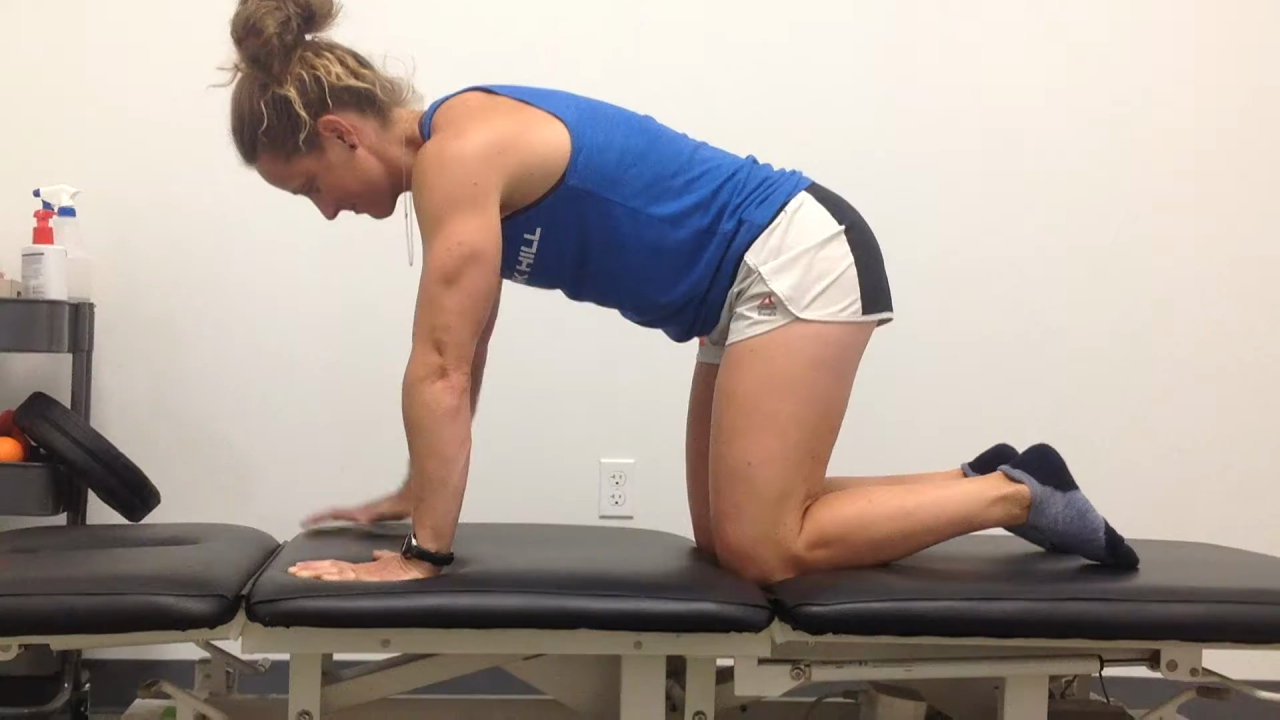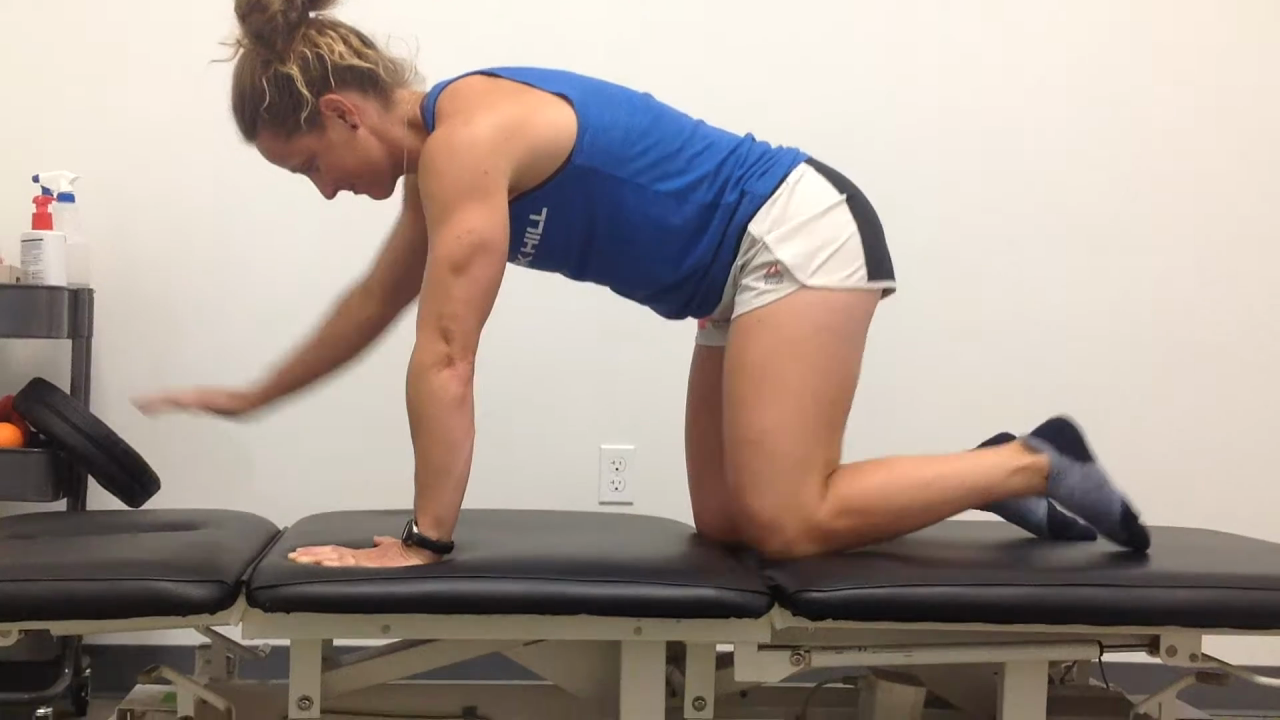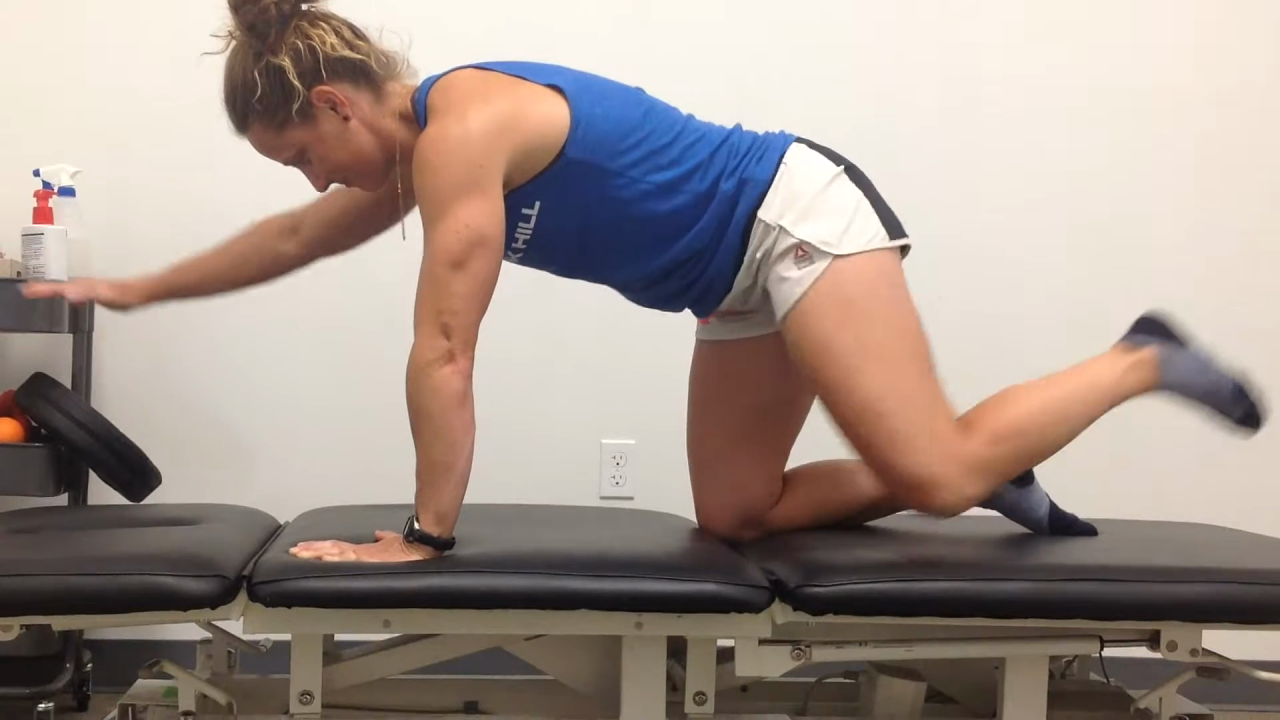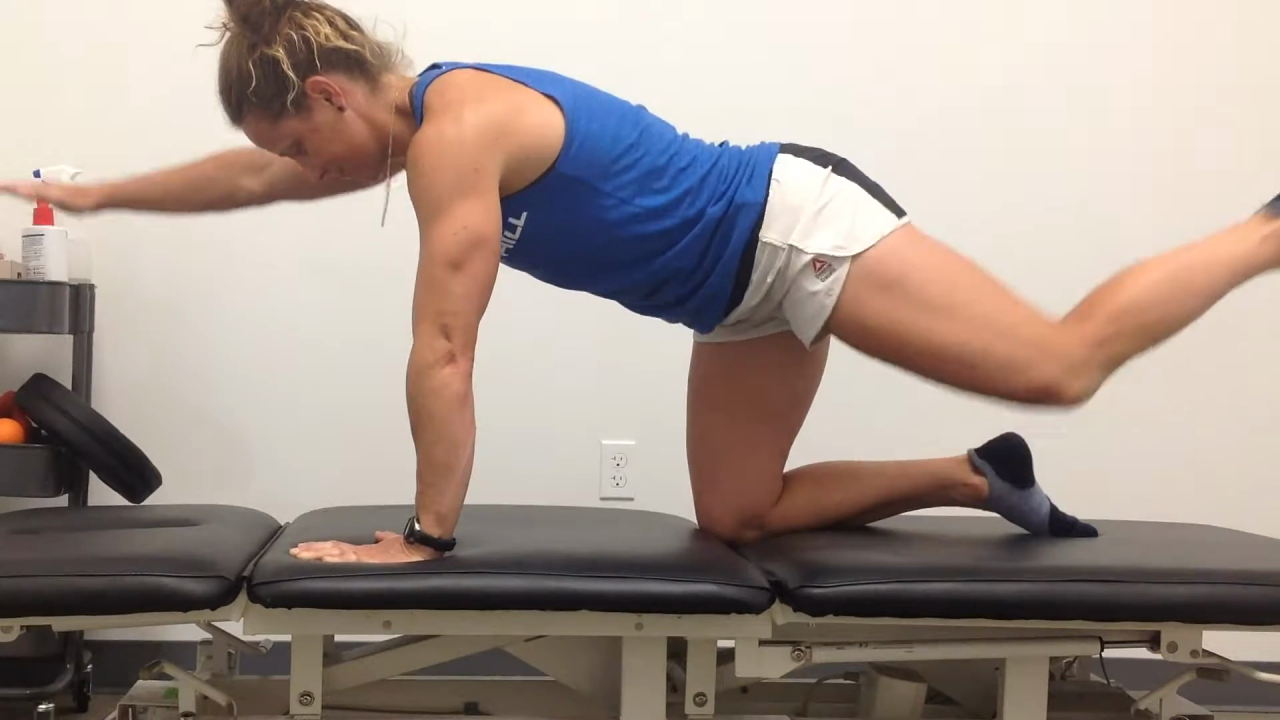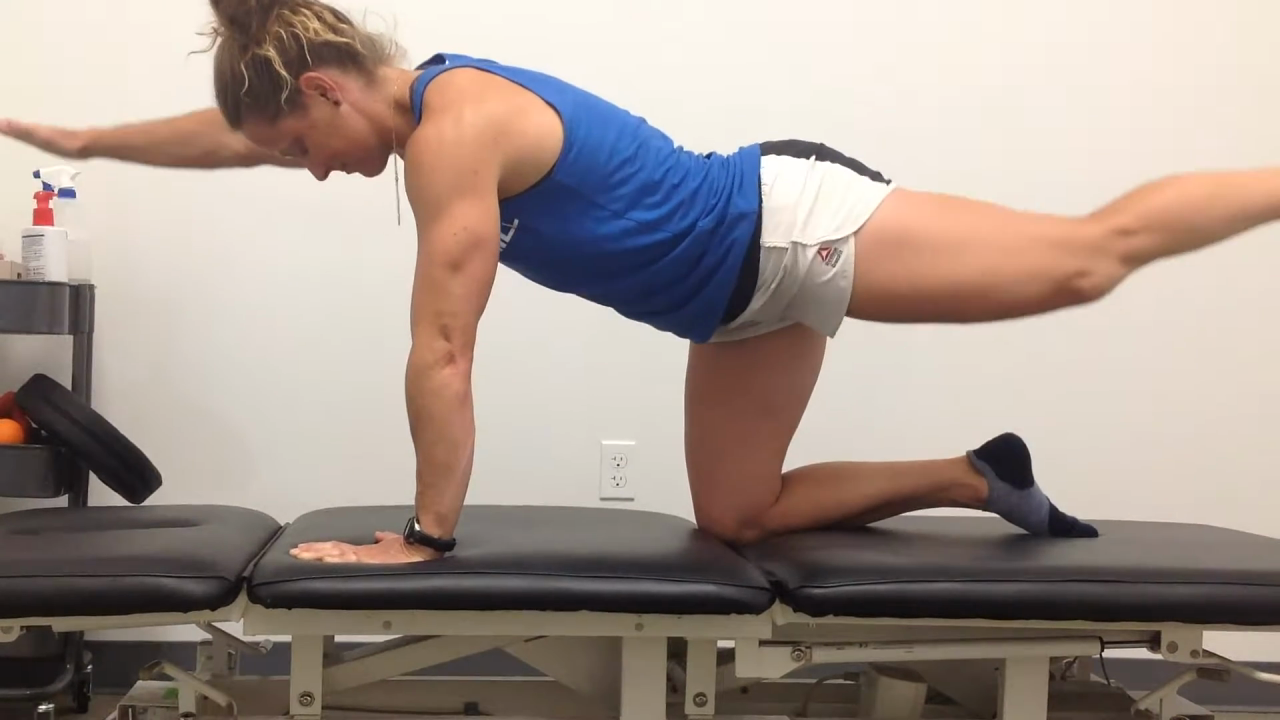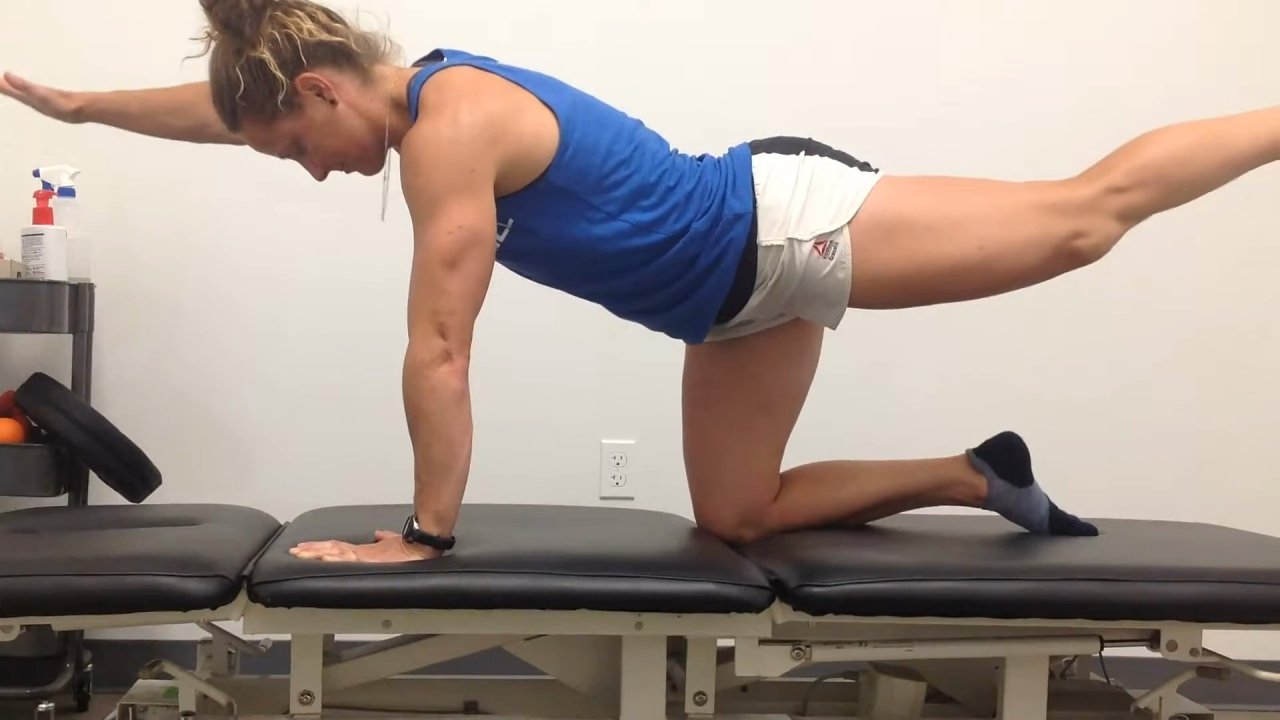
dt=0.3s
person 1, frame 1
left shoulder: (457, 153)
right shoulder: (464, 155)
left elbow: (441, 374)
right elbow: (455, 363)
left wrist: (425, 550)
right wrist: (407, 500)
left hip: (796, 259)
right hip: (754, 278)
left knee: (763, 548)
right knee: (727, 537)
left ankle: (1014, 493)
right ankle: (983, 479)
person 1, frame 2
left shoulder: (466, 138)
right shoulder: (448, 148)
left elbow: (444, 359)
right elbow: (373, 302)
left wrist: (424, 535)
right wrist: (252, 397)
left hip: (792, 233)
right hip: (744, 260)
left knee: (788, 523)
right knee: (731, 521)
left ankle: (1032, 465)
right ankle: (987, 473)
person 1, frame 3
left shoulder: (459, 129)
right shoulder: (422, 146)
left elbow: (443, 356)
right elbow: (292, 239)
left wrist: (424, 532)
right wrist: (142, 289)
left hip: (796, 214)
right hip: (747, 264)
left knee: (937, 477)
right knee: (737, 515)
left ankle: (1144, 354)
right ankle: (993, 479)
person 1, frame 4
left shoulder: (454, 131)
right shoulder: (416, 125)
left elbow: (441, 357)
right elbow: (253, 179)
left wrist: (426, 533)
left hip: (794, 227)
right hip: (749, 278)
left knee: (1059, 360)
right knee: (738, 516)
right ankle: (982, 481)
person 1, frame 5
left shoulder: (452, 130)
left elbow: (442, 356)
right elbow: (231, 132)
left wrist: (425, 533)
left hip: (794, 223)
right hip: (748, 278)
left knee: (1089, 254)
right knee: (740, 516)
right ankle: (980, 478)
person 1, frame 6
left shoulder: (448, 126)
left elbow: (438, 352)
right elbow: (224, 106)
left wrist: (426, 531)
left hip: (787, 221)
right hip: (744, 284)
left knee: (1085, 211)
right knee: (740, 516)
right ankle: (981, 477)
